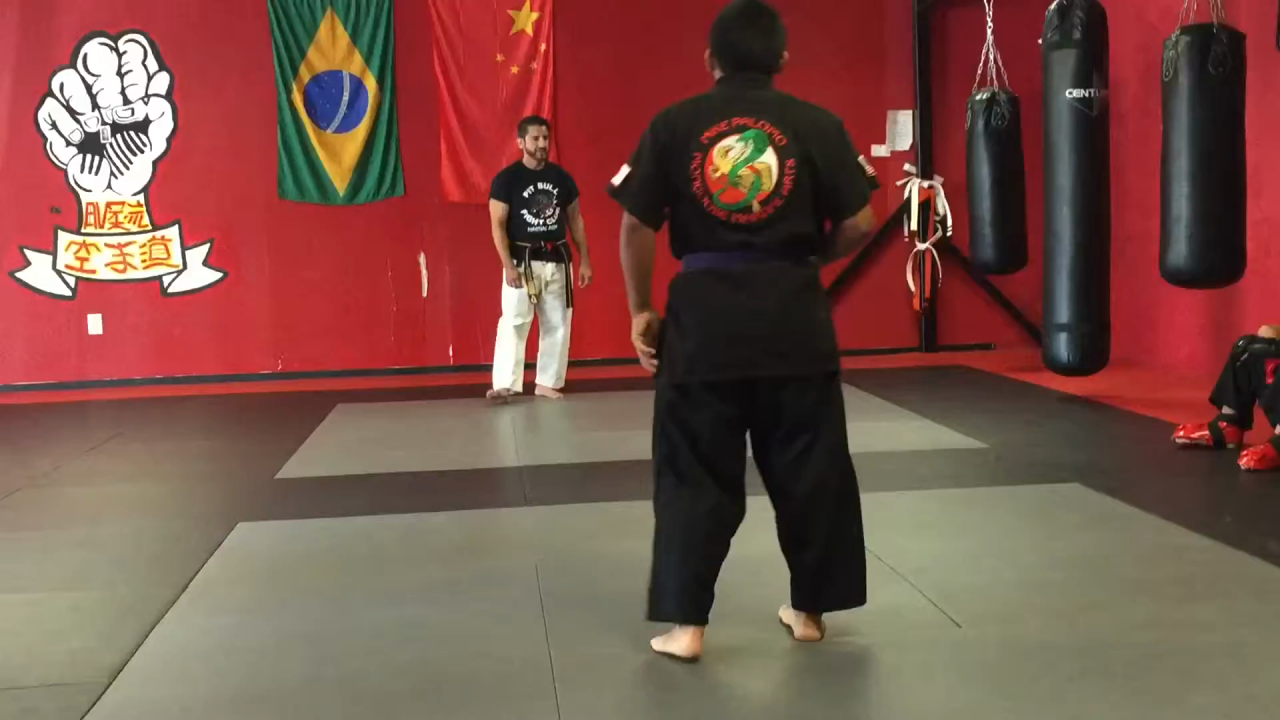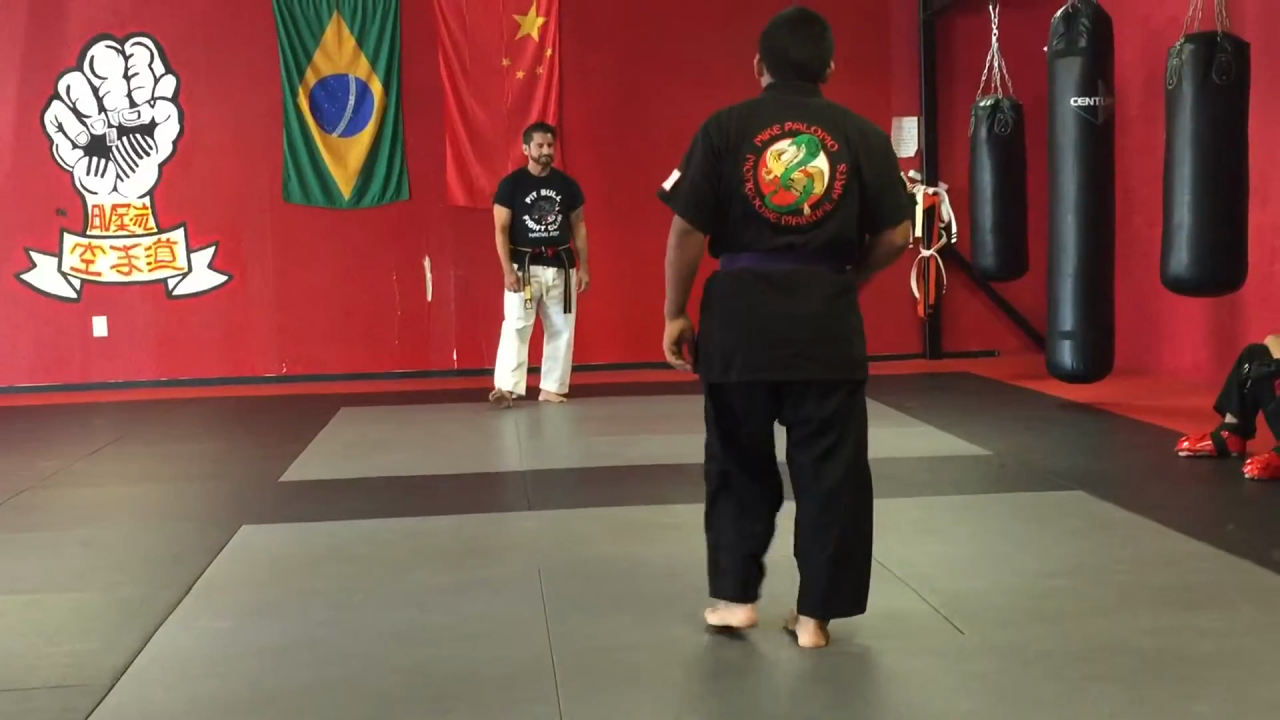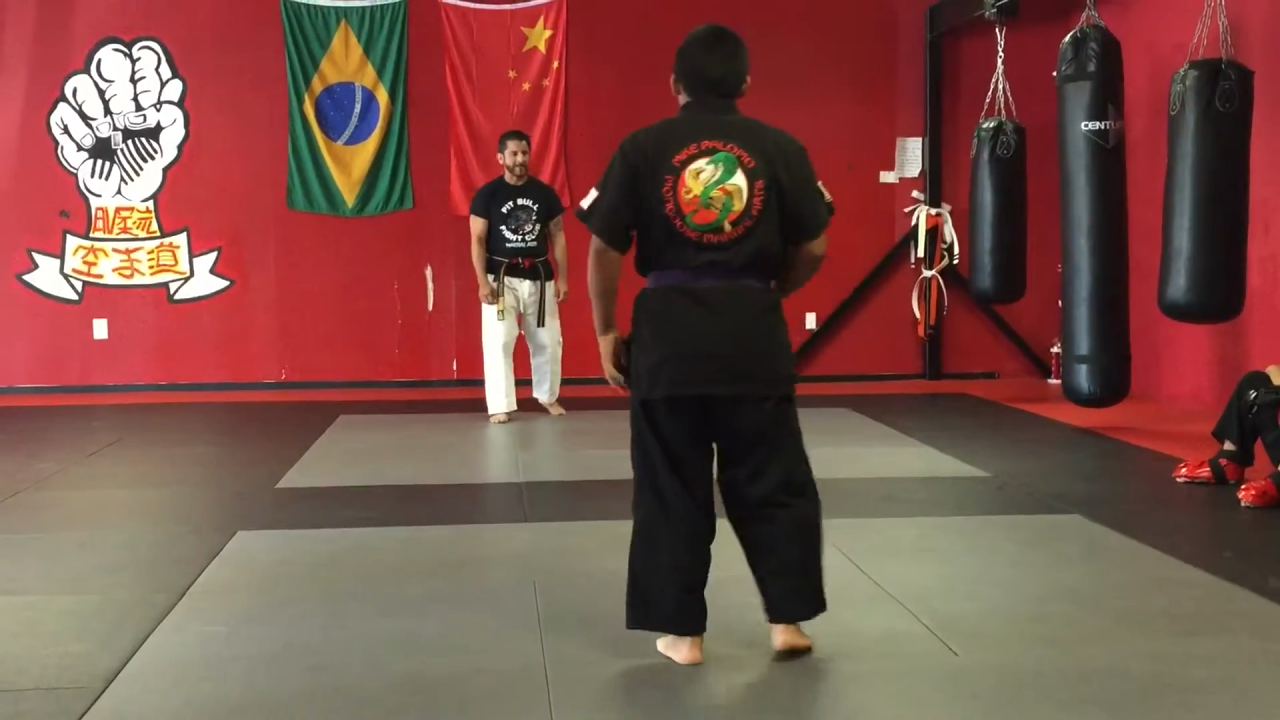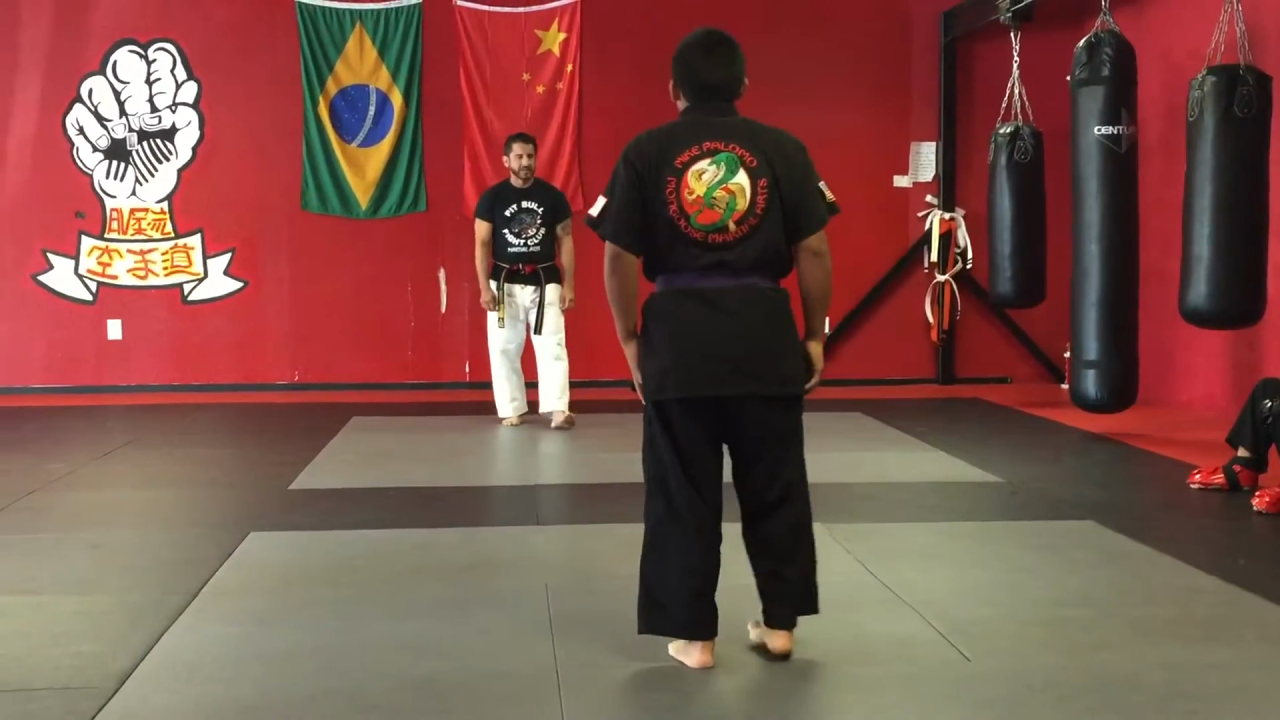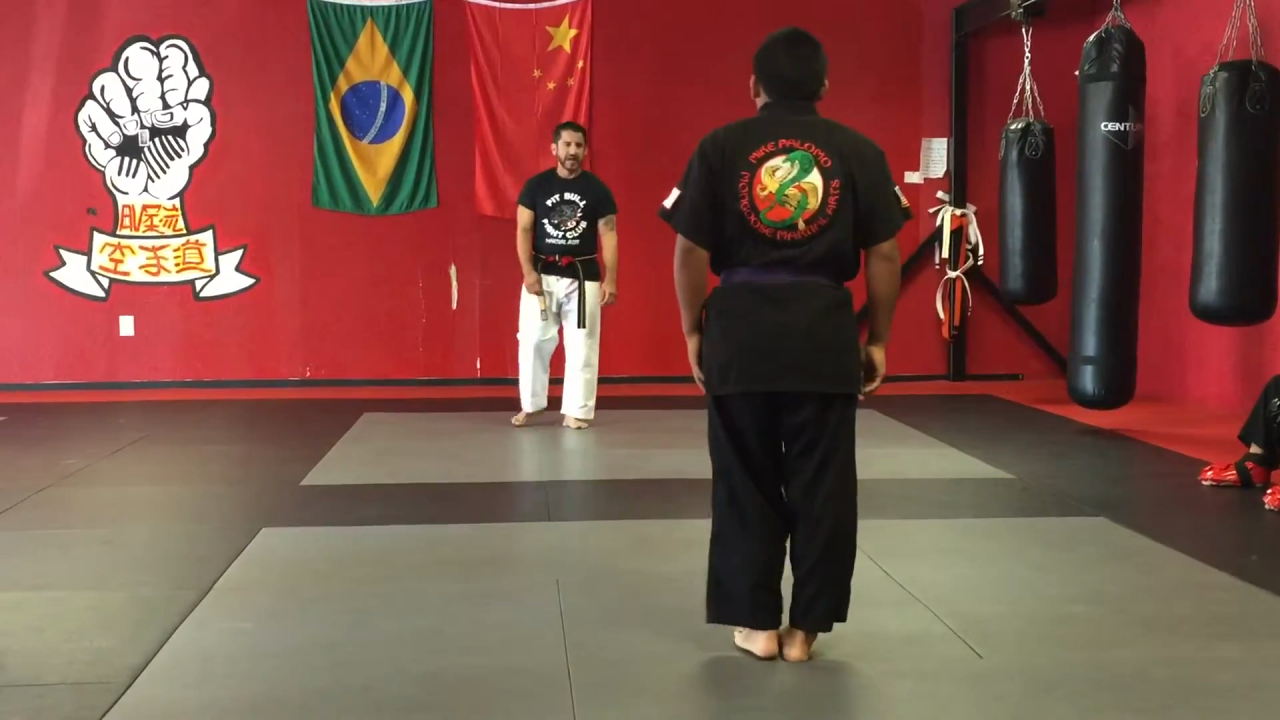
dt=0.7s
person 1, frame 1
left shoulder: (674, 124)
right shoulder: (816, 123)
left elbow: (636, 225)
right elbow: (858, 223)
left wrist: (640, 308)
left hip: (703, 310)
right hip: (793, 311)
left knee: (694, 472)
right knee: (810, 468)
left ankle: (684, 622)
right ankle: (808, 608)
person 1, frame 2
left shoulder: (725, 127)
right shoulder: (862, 134)
left elbow: (686, 230)
right elbow: (894, 237)
left wrist: (675, 314)
left hip: (741, 311)
right hip: (826, 315)
left knee: (738, 464)
right knee: (831, 468)
left ankle: (735, 597)
right ankle: (813, 613)
person 1, frame 3
left shoulder: (643, 147)
right shoulder: (781, 148)
left elbow: (604, 250)
right elbow: (812, 251)
left wrist: (608, 330)
left hip: (668, 330)
right hip: (754, 331)
left knee: (671, 488)
right knee: (774, 482)
left ankle: (682, 630)
right ankle: (788, 619)
person 1, frame 4
left shoulder: (645, 152)
right shoulder: (782, 149)
left elbow: (619, 257)
right elbow: (814, 251)
left wrist: (631, 338)
right wrist: (815, 335)
left hip: (678, 334)
right hip: (764, 331)
left knee: (681, 491)
right knee: (775, 486)
left ankle: (692, 633)
right ankle: (779, 623)
person 1, frame 5
left shoulder: (721, 146)
right shoulder: (858, 151)
left elbow: (690, 251)
right elbow: (884, 255)
left wrist: (693, 331)
right wrist: (878, 340)
left hip: (740, 329)
right hip: (824, 333)
left knee: (745, 485)
right knee: (823, 487)
left ankle: (757, 622)
right ankle: (804, 627)
person 2, frame 1
left shoulder: (562, 177)
right shoulder: (506, 179)
left elbow: (575, 220)
right elbow: (497, 225)
left wrist: (584, 260)
right wrist: (508, 265)
left hip: (558, 260)
right hip: (523, 261)
left knee: (557, 325)
right knee: (514, 323)
left ankle: (547, 383)
right ankle: (504, 385)
person 2, frame 2
left shoulder: (567, 185)
right shoulder: (511, 184)
left elbow: (578, 227)
right elbow: (501, 229)
left wrist: (583, 267)
right wrist: (508, 270)
left hip: (561, 266)
right hip: (525, 265)
left knee: (561, 329)
right knee: (516, 326)
left ankle: (551, 388)
right ankle: (506, 387)
person 2, frame 3
left shoulder: (545, 193)
right shoulder: (487, 194)
left elbow: (558, 237)
right elbow: (478, 240)
left wrist: (562, 277)
right wrist: (483, 281)
left hip: (539, 276)
right hip: (501, 277)
left knee: (548, 341)
right knee: (498, 343)
left ankle: (547, 396)
right ankle: (501, 407)
person 2, frame 4
left shoulder: (553, 196)
right shoulder: (492, 198)
left elbow: (565, 241)
right elbow: (482, 244)
left wrist: (568, 284)
right wrist: (485, 287)
left hip: (545, 282)
right hip: (505, 283)
left knee: (552, 346)
right knee: (504, 350)
left ankle: (557, 410)
right ankle: (511, 410)
person 2, frame 5
left shoulder: (598, 190)
right shoulder: (536, 185)
left elbow: (608, 235)
right elbow: (524, 230)
left wrist: (610, 278)
right wrist: (528, 270)
left hip: (583, 276)
right hip: (543, 274)
left knee: (582, 347)
right knee: (534, 342)
left ankle: (577, 411)
right ankle: (531, 406)
